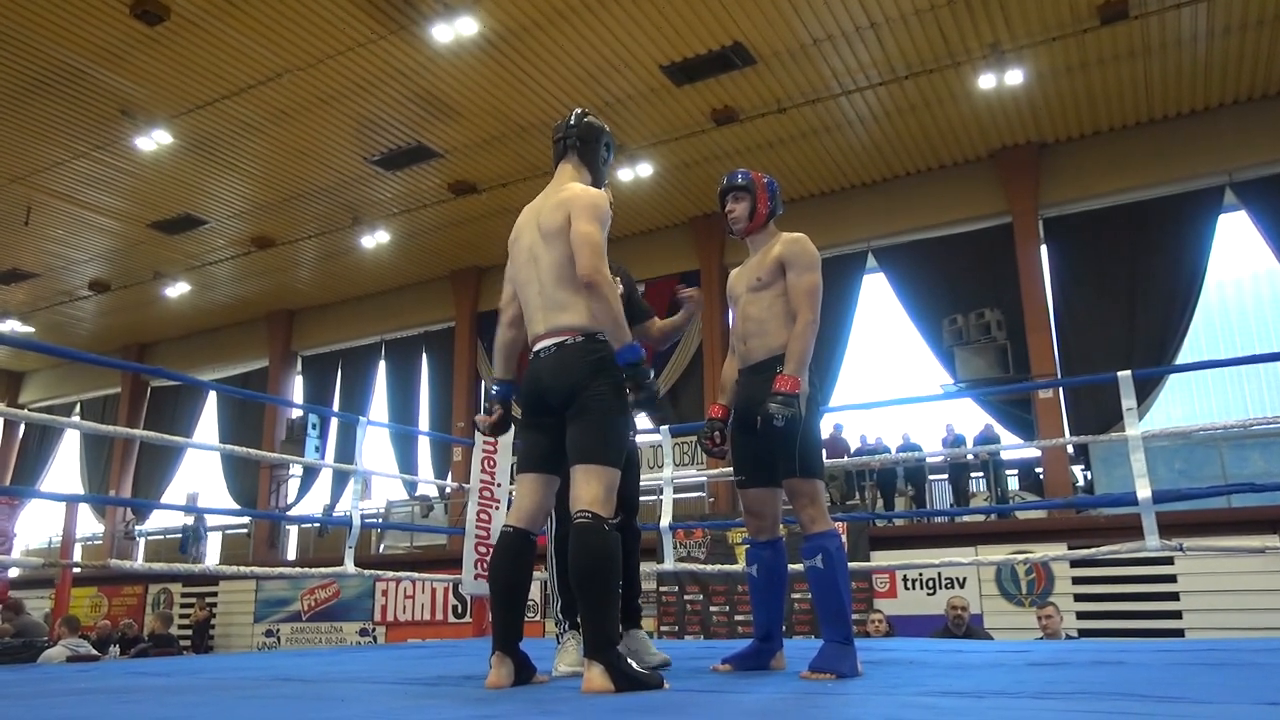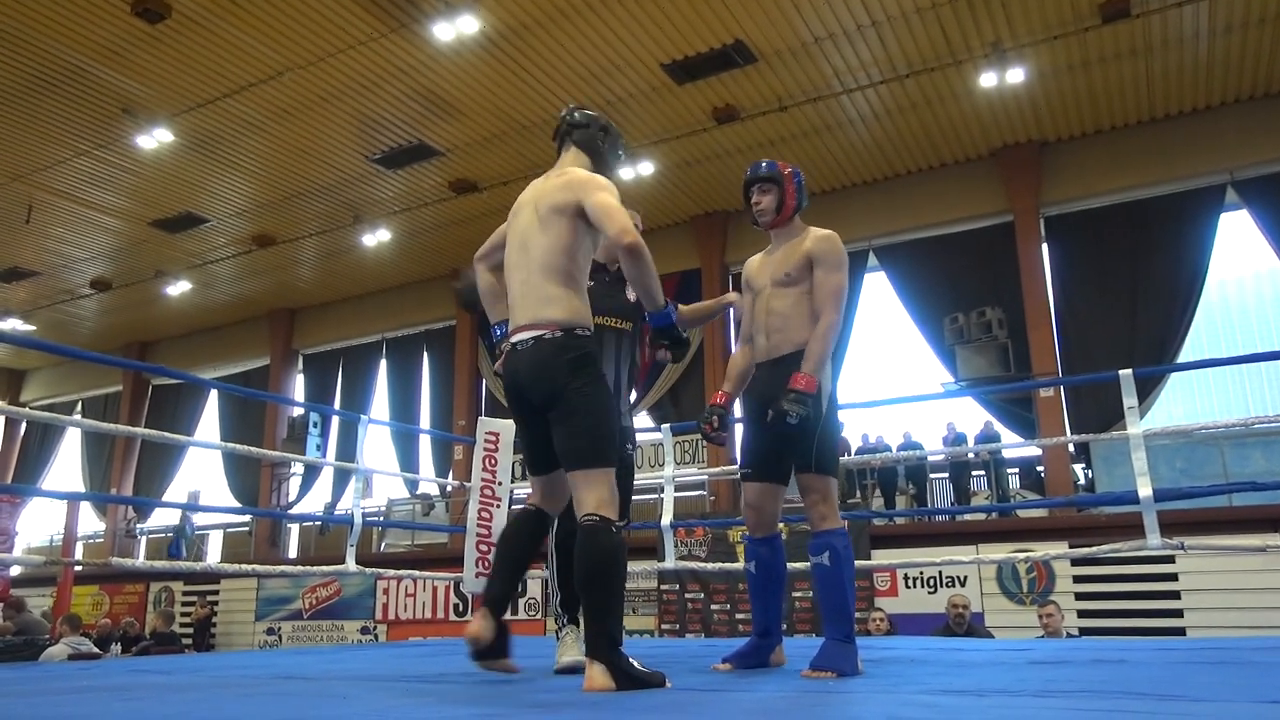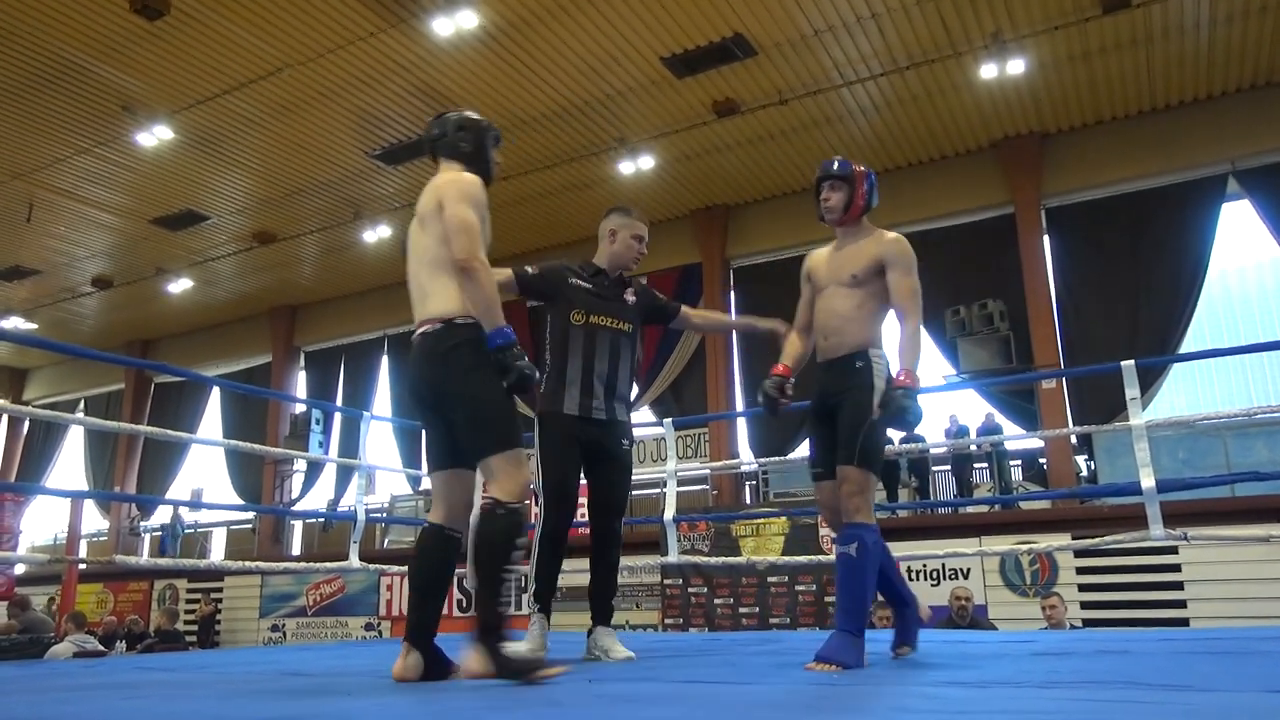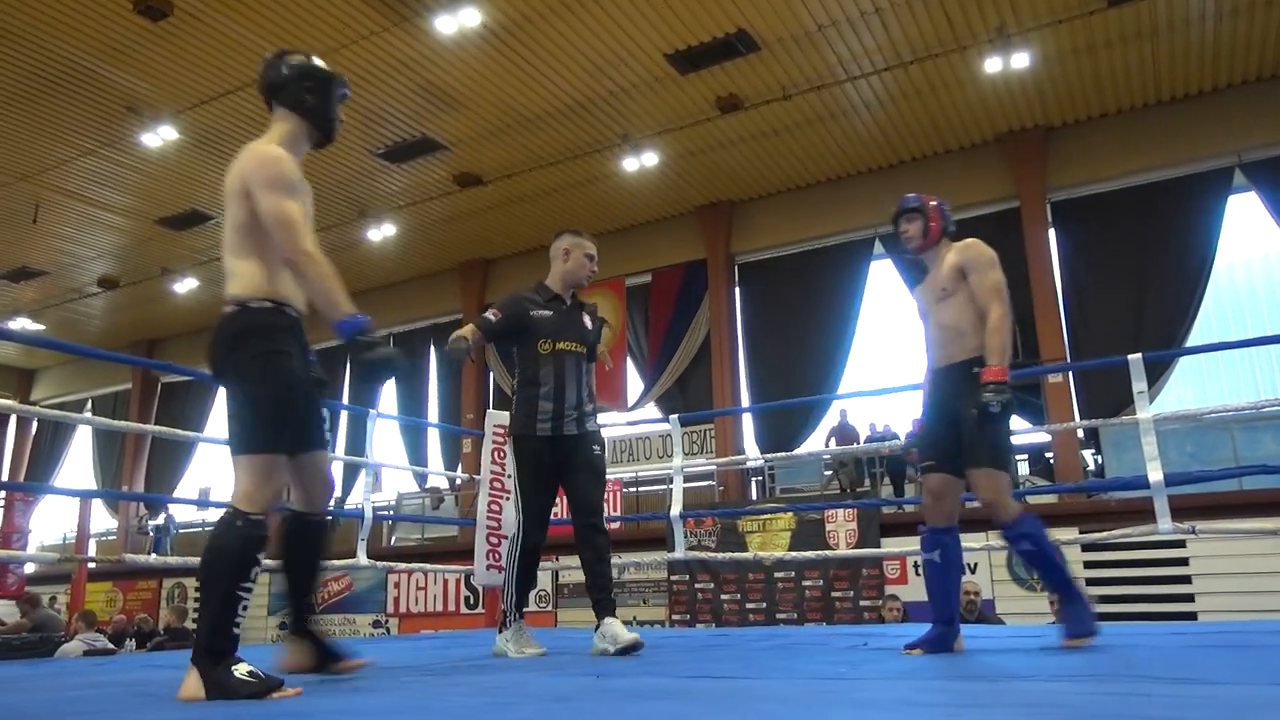
dt=0.5s
person 1, frame 1
left shoulder: (526, 216)
right shoulder: (588, 198)
left elbow: (509, 315)
right elbow: (592, 275)
left wrist: (499, 389)
right wrist: (632, 356)
left hip: (540, 369)
right hip: (586, 362)
left knee: (524, 514)
right knee: (592, 507)
left ankle: (504, 657)
right ankle: (601, 661)
person 1, frame 2
left shoulder: (528, 197)
right shoulder: (586, 182)
left elbow: (484, 263)
right elbow: (627, 241)
left wrist: (503, 332)
right wrist: (662, 317)
left hip: (520, 360)
right hip: (565, 354)
left knee: (546, 498)
right knee: (598, 503)
left ankle: (488, 619)
right ankle: (605, 660)
person 1, frame 3
left shoulder: (426, 207)
right shoulder: (459, 185)
right elbow: (469, 261)
right wrist: (506, 343)
left hip: (428, 359)
right hip: (461, 350)
left knee: (450, 508)
right knee: (510, 488)
left ankle: (418, 650)
right ankle: (486, 643)
person 1, frame 4
left shoulder: (277, 171)
right shoulder: (269, 159)
right elbow: (299, 252)
left wrist: (304, 356)
right wrist: (358, 332)
left hip: (275, 338)
right hip: (259, 333)
left knee: (314, 489)
right knee: (259, 497)
left ankle: (303, 638)
right ankle: (211, 665)
person 2, frame 1
left shoulder: (794, 247)
right shoulder: (737, 275)
left elbow: (807, 319)
left wrist: (789, 384)
right wrist: (719, 411)
left hip: (785, 386)
right hip: (748, 394)
left knee: (808, 507)
right knee: (758, 521)
left ankle: (839, 645)
right ankle: (767, 643)
person 2, frame 2
left shoulder: (822, 243)
right shoulder: (753, 267)
left elbow: (830, 319)
left wrist: (804, 383)
right wrist: (723, 399)
left hip: (806, 381)
right hip: (764, 387)
left knee: (819, 504)
right knee: (757, 514)
left ankle: (841, 644)
right ankle: (766, 640)
person 2, frame 3
left shoulder: (889, 247)
right shoulder: (814, 261)
left elbow: (911, 318)
right elbow: (801, 330)
left wrist: (905, 381)
right wrist: (781, 372)
left hip: (864, 373)
right hip: (825, 380)
left knee: (853, 498)
right knee: (836, 505)
left ankle: (848, 636)
right ankle: (906, 609)
person 2, frame 4
left shoulder: (969, 254)
right shoulder: (922, 291)
left elbow: (996, 315)
left wrist: (995, 378)
right wrist: (931, 418)
left hip: (983, 381)
right hip: (942, 392)
left knee: (994, 498)
right knee: (935, 506)
left ankle: (1071, 601)
right ankle: (944, 627)
person 3, frame 1
left shoulder: (620, 278)
left elbow: (655, 337)
left wrist: (685, 318)
left knee: (624, 522)
right knee: (567, 524)
left ankle: (630, 630)
right ankle: (569, 633)
person 3, frame 2
left shoulder: (634, 288)
left elbow: (681, 316)
left wrist: (729, 299)
left hip: (615, 425)
left knee: (613, 525)
right knee: (568, 521)
right ankle: (569, 628)
person 3, frame 3
left shoulder: (639, 295)
right shoulder: (563, 277)
left elbow: (696, 319)
right elbow: (497, 279)
left wrist: (757, 324)
left hip: (612, 423)
right hip: (560, 417)
left knee: (609, 524)
right knee: (556, 516)
left ankle: (602, 628)
right ankle: (539, 621)
person 3, frame 4
left shoulder: (589, 317)
right shoulder: (523, 305)
right elbow: (473, 333)
left wrist: (592, 419)
right wrist: (460, 341)
left hip: (581, 435)
right hip: (535, 434)
left knee: (592, 524)
right knee: (531, 528)
left ankle: (606, 622)
right ankle: (510, 626)
